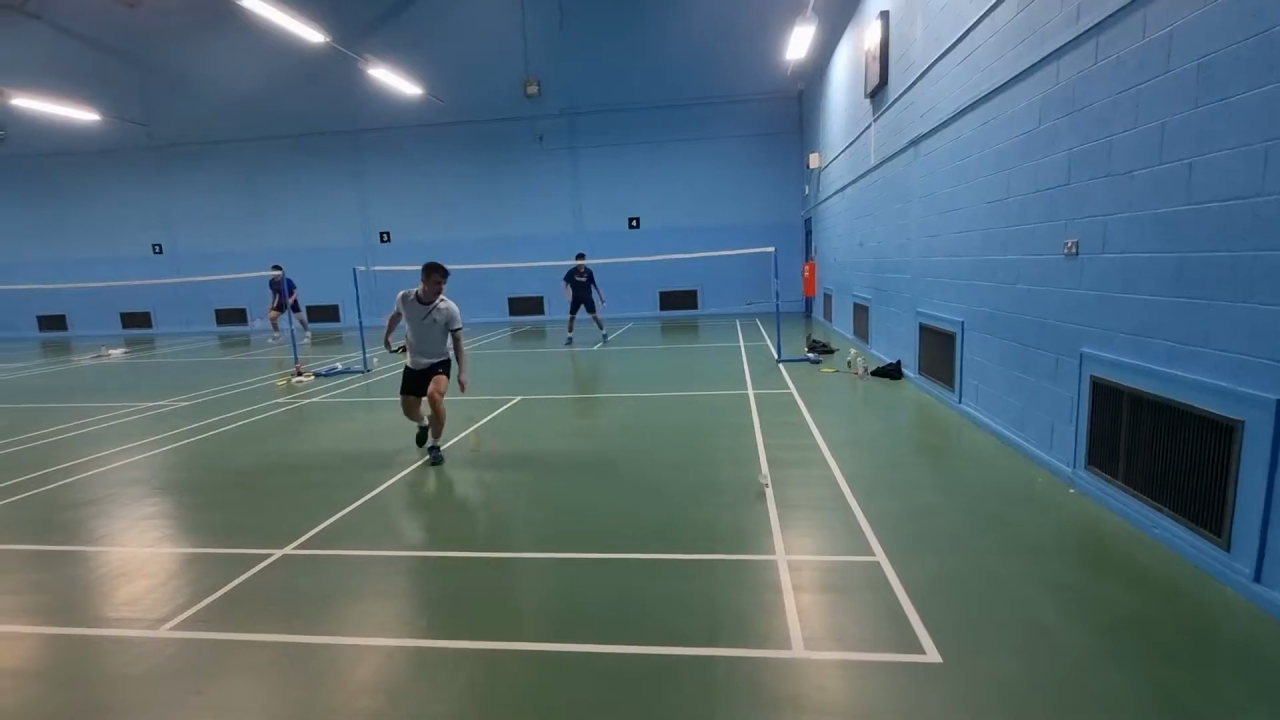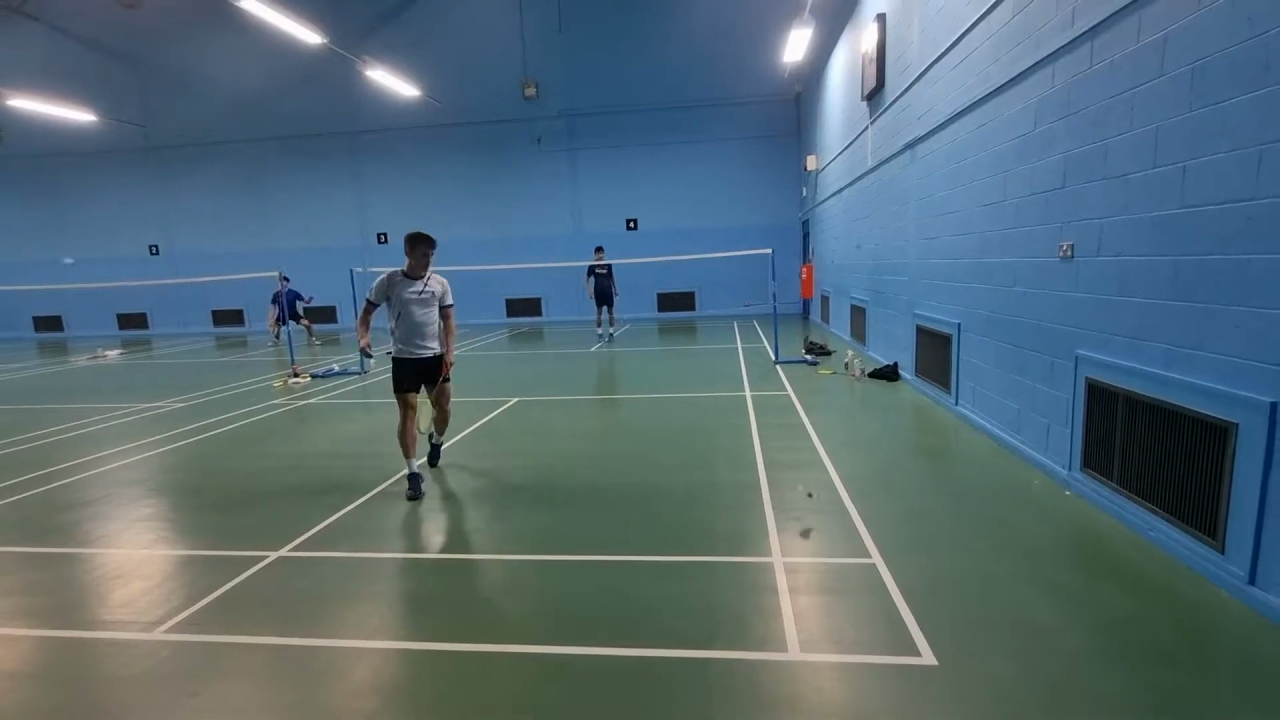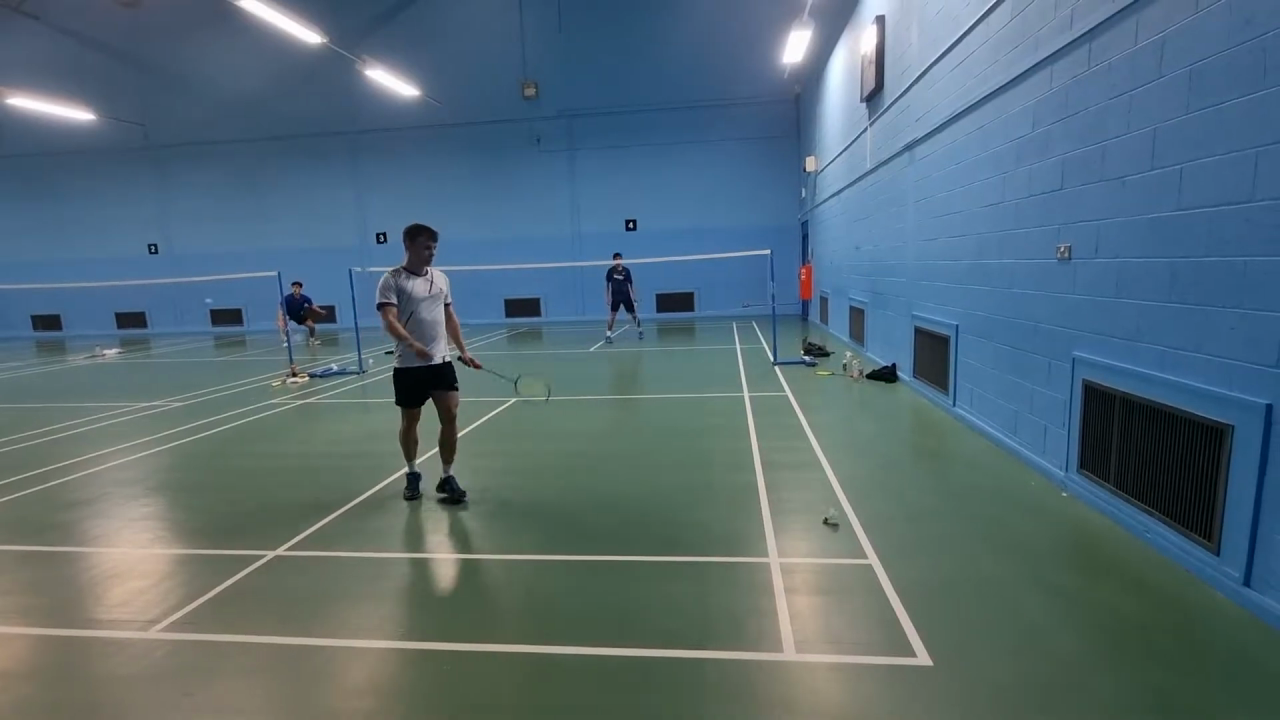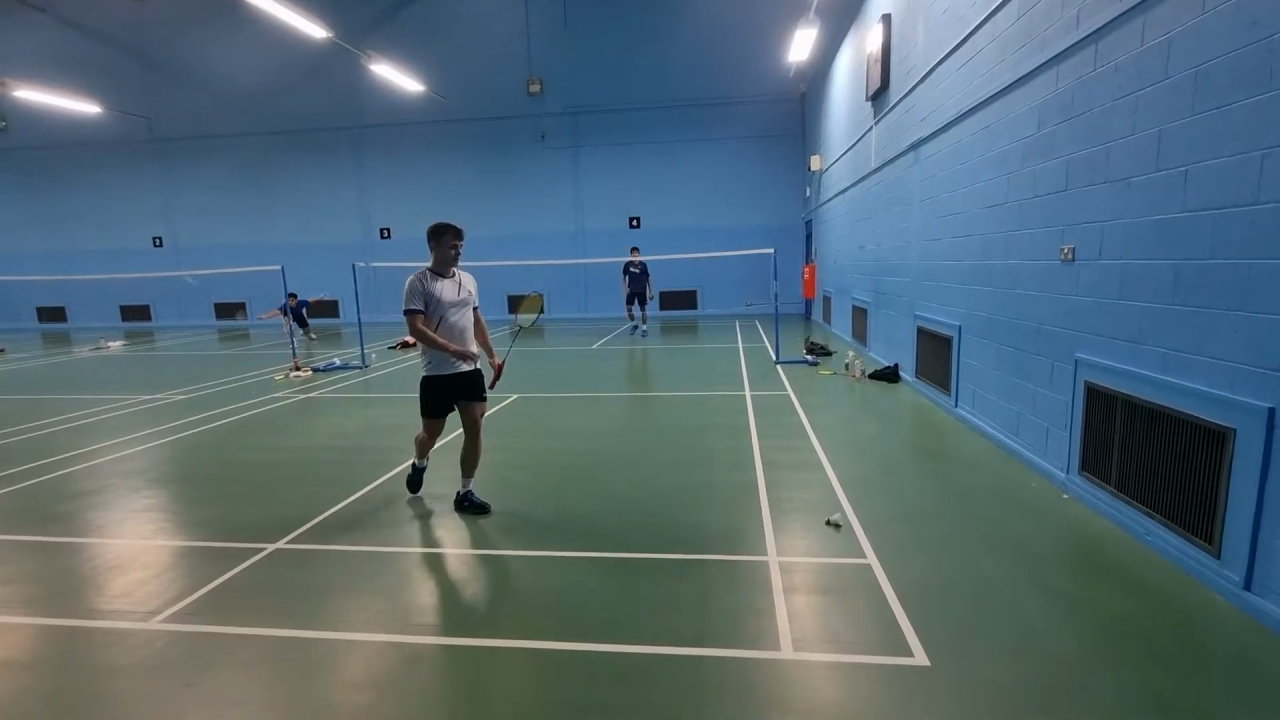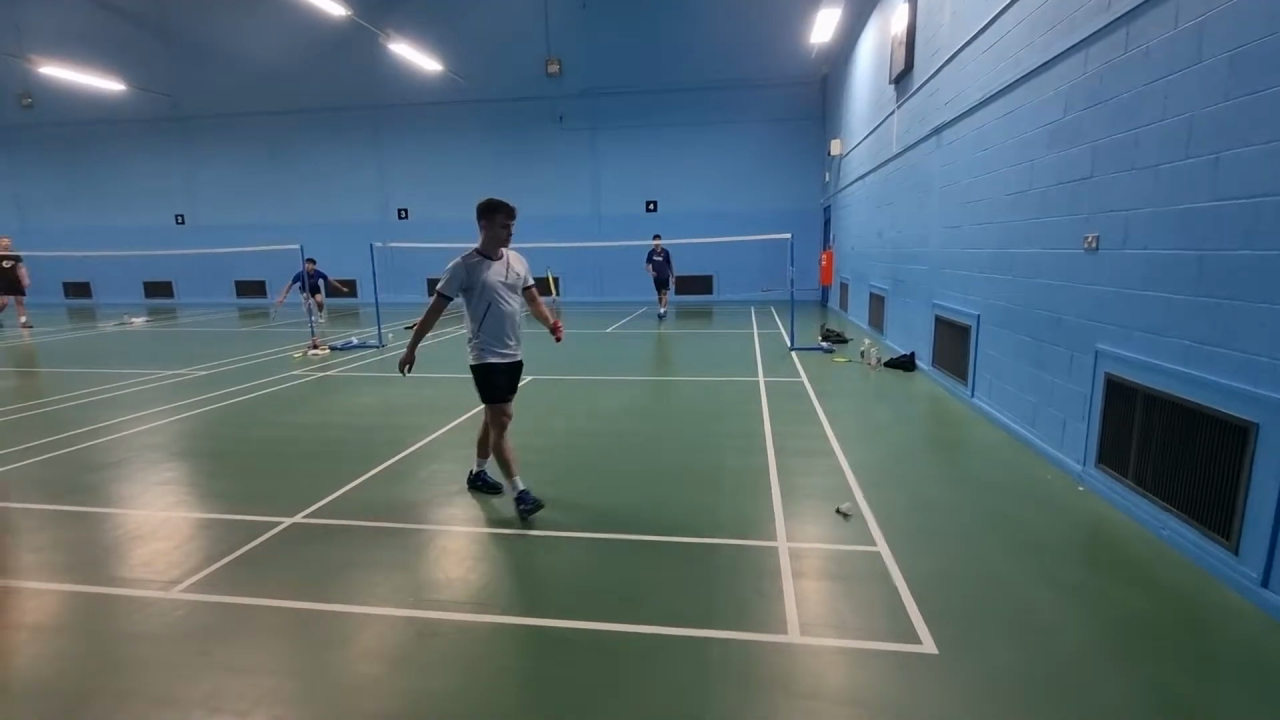
dt=0.3s
person 1, frame 1
left shoulder: (449, 308)
right shoulder: (404, 298)
left elbow: (458, 342)
right elbow: (396, 316)
left wrist: (462, 373)
right wrist: (387, 335)
left hip: (439, 363)
right hip: (414, 366)
left knee: (435, 396)
right knee: (409, 410)
left ankle: (434, 446)
right ankle: (423, 424)
person 1, frame 2
left shoulder: (440, 284)
right shoulder: (387, 281)
left elbow: (448, 320)
right elbow: (367, 312)
left wrist: (449, 352)
right wrist: (363, 337)
left hip: (434, 356)
right hip: (403, 357)
left knee: (443, 407)
right knee: (408, 409)
left ankle: (436, 441)
right ankle: (413, 473)
person 1, frame 3
left shoulder: (440, 278)
right shoulder: (391, 280)
right elbow: (389, 321)
left wrist: (463, 350)
right wrist: (413, 344)
left hip: (440, 361)
right hip: (408, 365)
left knee: (450, 416)
right knee: (410, 422)
left ankle: (447, 478)
right ankle: (413, 474)
person 1, frame 4
left shoulder: (468, 281)
right shoulder: (418, 283)
right elbow: (416, 330)
left wrist: (491, 355)
right wrist: (453, 350)
left hip: (469, 370)
right hip: (436, 373)
left knee: (475, 428)
right knee: (431, 433)
left ankle: (466, 493)
right ankle: (419, 465)
person 1, frame 5
left shoulder: (518, 261)
right shoulder: (463, 267)
left elbow: (534, 301)
right elbow: (435, 310)
left wrist: (551, 323)
right wrist: (411, 349)
left hip: (513, 356)
right hip: (487, 358)
left knee: (494, 418)
right knee: (500, 421)
left ankle: (479, 472)
right ankle: (520, 493)
